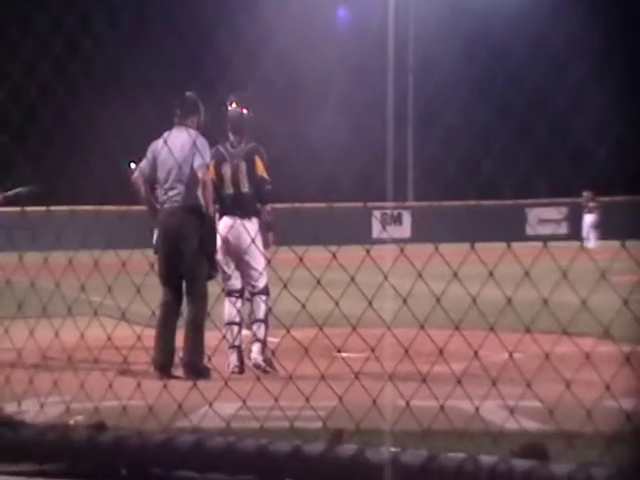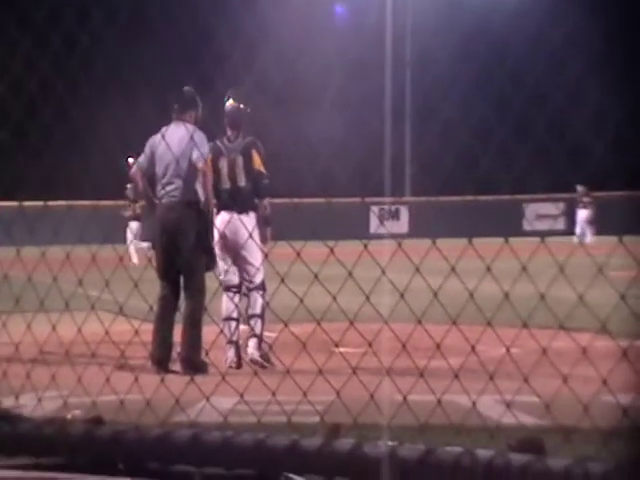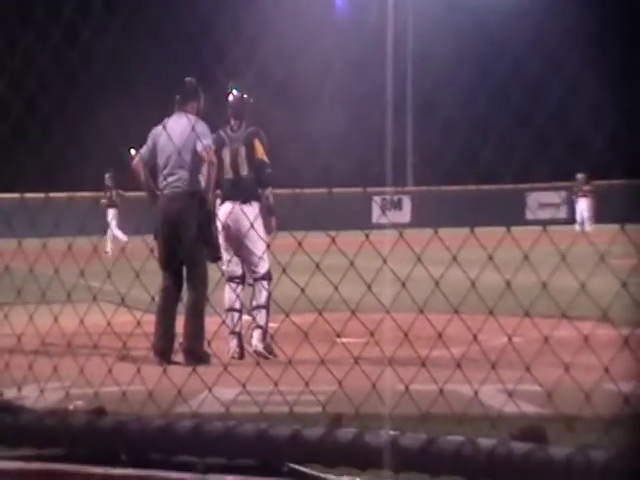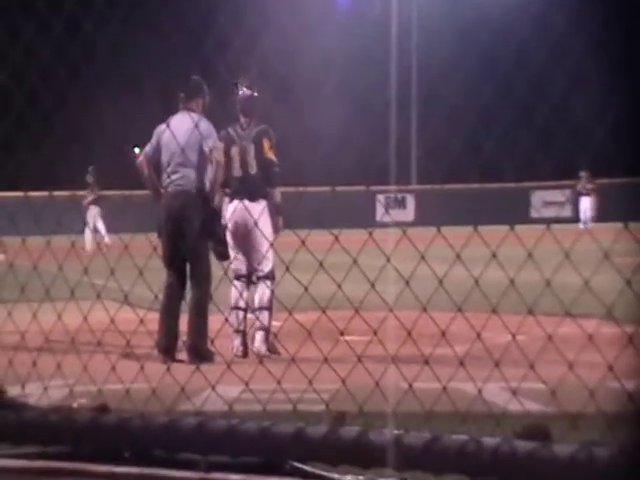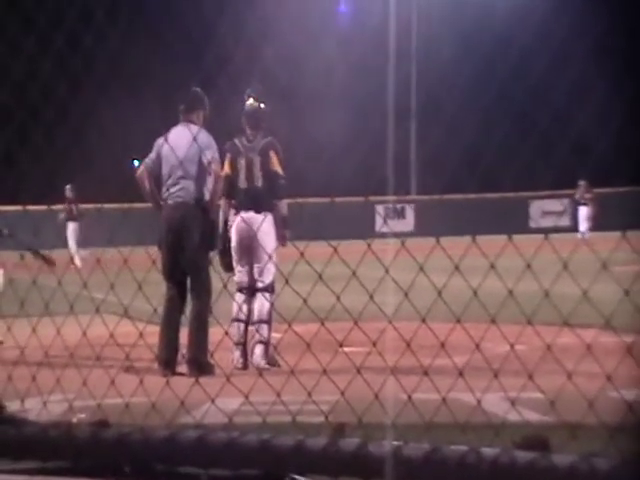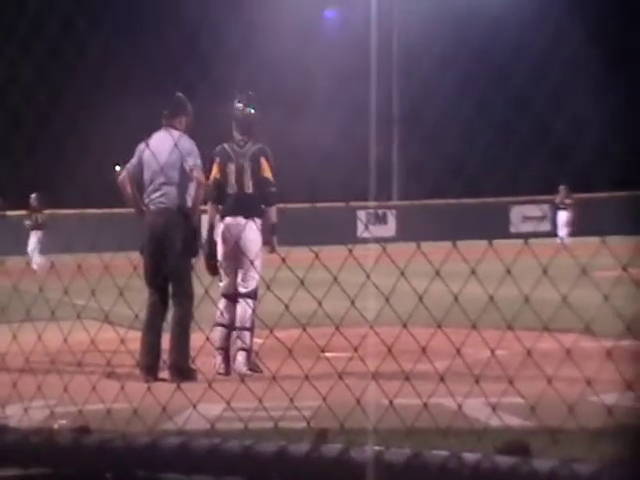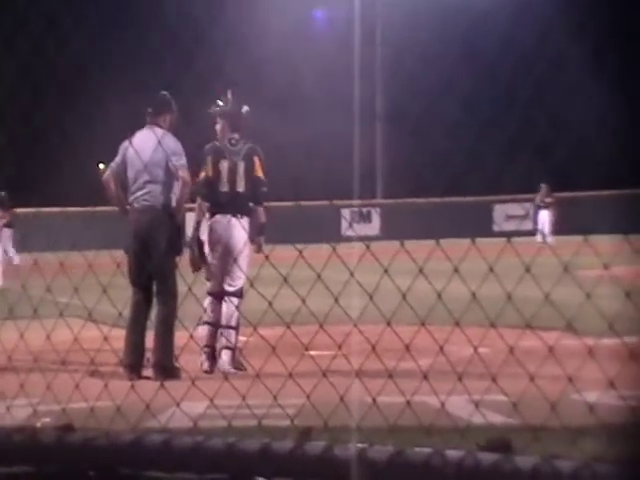
dt=0.3s
person 1, frame 1
left shoulder: (159, 143)
right shoulder: (196, 140)
left elbow: (138, 178)
right elbow: (203, 177)
left wrist: (155, 208)
right wrist: (209, 214)
left hip: (166, 218)
right hip: (189, 217)
left knee: (170, 293)
right knee: (196, 293)
left ankle: (162, 361)
right ankle: (193, 363)
person 1, frame 2
left shoulder: (157, 138)
right shoulder: (194, 134)
left elbow: (136, 172)
right elbow: (203, 168)
left wrist: (153, 202)
right wrist: (209, 205)
left hip: (163, 213)
right hip: (188, 212)
left knee: (167, 288)
right knee: (194, 287)
left ankle: (160, 356)
right ankle: (190, 358)
person 1, frame 3
left shoulder: (160, 129)
right shoulder: (197, 125)
left elbow: (138, 164)
right elbow: (210, 158)
left wrist: (155, 195)
right wrist: (208, 194)
left hip: (166, 204)
right hip: (189, 203)
left knee: (169, 279)
right knee: (196, 279)
left ankle: (162, 348)
right ankle: (193, 349)
person 1, frame 4
left shoulder: (164, 127)
right shoulder: (202, 124)
left elbow: (142, 162)
right elbow: (217, 159)
left wrist: (158, 193)
right wrist: (212, 194)
left hip: (169, 202)
right hip: (193, 201)
left knee: (173, 276)
right knee: (199, 276)
left ankle: (166, 346)
right ankle: (196, 347)
person 1, frame 5
left shoulder: (165, 139)
right shoulder: (201, 136)
left elbow: (142, 174)
right elbow: (216, 172)
left wrist: (159, 205)
right wrist: (212, 206)
left hip: (170, 215)
right hip: (193, 213)
left knee: (174, 289)
right knee: (199, 289)
left ankle: (166, 359)
right ankle: (197, 360)
person 1, frame 6
left shoulder: (146, 144)
right shoulder: (183, 142)
left elbow: (124, 179)
right elbow: (199, 179)
left wrist: (142, 210)
right wrist: (194, 213)
left hip: (152, 220)
right hip: (176, 219)
left knee: (156, 295)
right knee: (182, 295)
left ankle: (148, 365)
right ankle: (179, 366)
person 1, frame 7
left shoulder: (130, 142)
right shoulder: (168, 140)
left elbow: (108, 178)
right elbow: (184, 178)
left wrist: (126, 209)
right wrist: (178, 212)
left hip: (136, 219)
right hip: (160, 218)
left knee: (139, 293)
right knee: (165, 293)
left ankle: (132, 363)
right ankle: (162, 364)
person 2, frame 1
left shoulder: (216, 154)
right shoulder: (254, 151)
left elbow: (210, 195)
right elbow: (264, 194)
right wrist: (268, 228)
left hip: (224, 225)
right hip: (250, 225)
left knee: (232, 290)
right knee: (259, 288)
left ankle: (234, 354)
right ankle: (258, 349)
person 2, frame 2
left shoulder: (214, 149)
right shoulder: (251, 145)
left elbow: (208, 190)
right elbow: (261, 188)
left wrist: (209, 225)
right wrist: (266, 223)
left hip: (222, 220)
right hip: (247, 219)
left knee: (229, 286)
right knee: (255, 283)
left ankle: (232, 349)
right ankle: (255, 343)
person 2, frame 3
left shoulder: (217, 140)
right shoulder: (254, 135)
right elbow: (264, 178)
right wrist: (271, 213)
left hip: (225, 210)
right hip: (250, 209)
left knee: (232, 277)
right knee: (261, 274)
left ankle: (234, 341)
right ankle: (259, 335)
person 2, frame 4
left shoulder: (226, 137)
right shoulder: (263, 133)
left elbow: (219, 179)
right elbow: (272, 177)
right wrist: (278, 212)
left hip: (234, 208)
right hip: (258, 207)
left knee: (239, 275)
right knee: (264, 273)
left ankle: (238, 339)
right ankle: (261, 336)
person 2, frame 5
left shoulder: (232, 148)
right shoulder: (269, 146)
left elbow: (225, 192)
right elbow: (278, 189)
left wrist: (225, 227)
right wrist: (284, 224)
left hip: (239, 220)
right hip: (263, 219)
left knee: (242, 286)
right knee: (264, 285)
left ankle: (239, 351)
right ankle: (260, 349)
person 2, frame 6
left shoulder: (221, 153)
right shoulder: (260, 153)
left elbow: (213, 197)
right elbow: (269, 196)
left wrist: (211, 232)
right wrist: (273, 231)
left hip: (226, 225)
right hip: (251, 225)
left knee: (227, 291)
right knee: (247, 291)
left ankle: (222, 356)
right ankle: (242, 356)
person 2, frame 7
left shoulder: (212, 151)
right shoulder: (252, 152)
left elbow: (203, 194)
right elbow: (259, 196)
left wrist: (195, 229)
right wrist: (260, 231)
left hip: (216, 223)
right hip: (240, 224)
left knee: (214, 289)
right knee: (233, 290)
left ankle: (207, 353)
right ankle: (226, 354)
